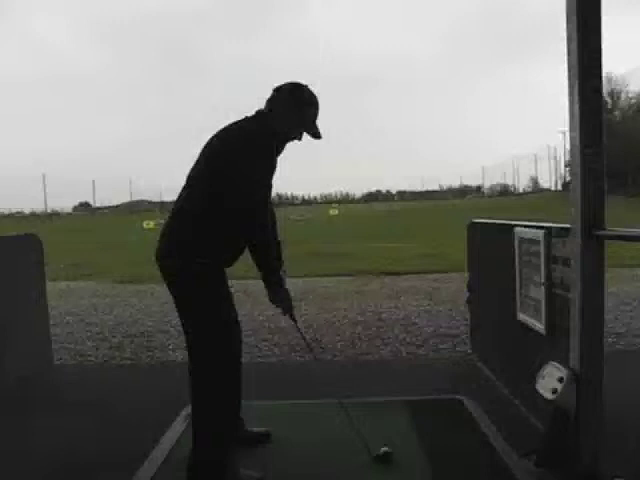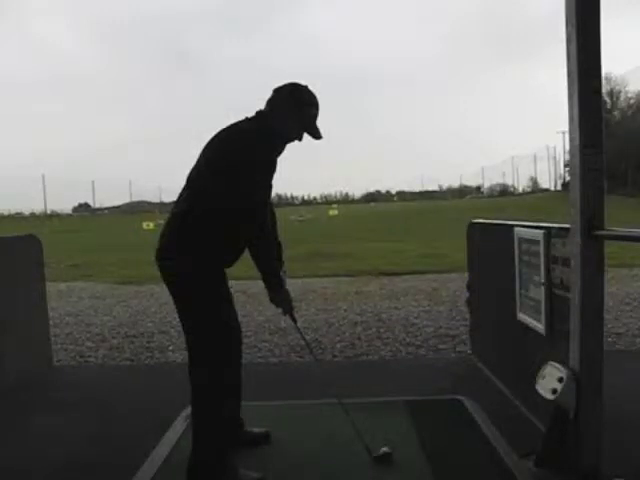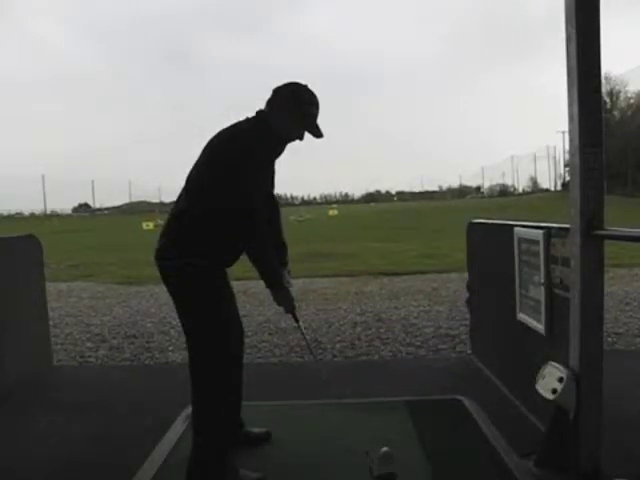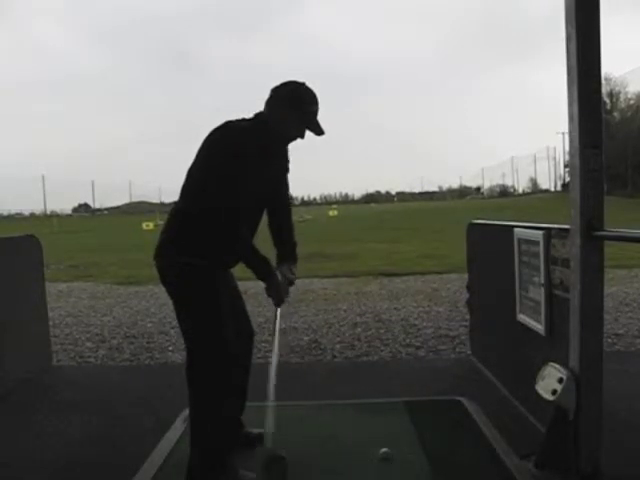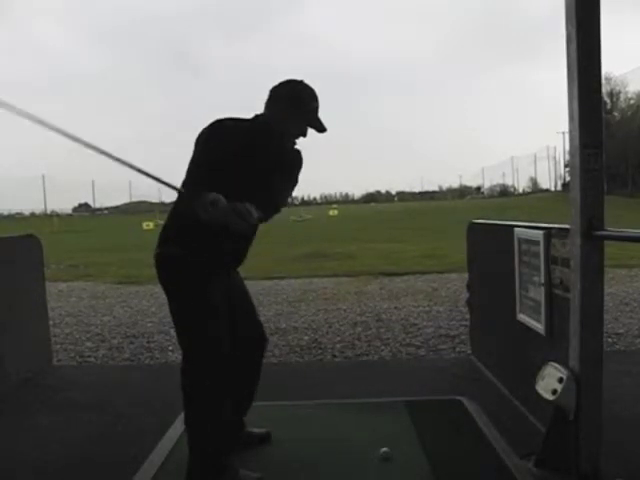
dt=1s
person 1, frame 1
left shoulder: (249, 142)
right shoulder: (248, 145)
left elbow: (257, 215)
right elbow: (255, 220)
left wrist: (276, 274)
right wrist: (275, 282)
left hip: (195, 257)
right hip: (192, 260)
left knee: (225, 344)
right knee: (214, 354)
left ankle: (229, 427)
person 1, frame 2
left shoulder: (251, 142)
right shoulder: (249, 146)
left elbow: (258, 216)
right elbow: (254, 222)
left wrist: (277, 272)
right wrist: (275, 283)
left hip: (196, 256)
right hip: (191, 260)
left knee: (225, 344)
right knee: (213, 355)
left ankle: (228, 428)
person 1, frame 3
left shoulder: (257, 145)
right shoulder: (243, 146)
left elbow: (266, 208)
right elbow: (248, 223)
left wrist: (281, 264)
right wrist: (275, 282)
left hip: (202, 258)
right hip: (189, 260)
left knee: (229, 343)
right knee: (214, 355)
left ankle: (228, 428)
person 1, frame 4
left shoulder: (274, 152)
right shoulder: (230, 140)
left elbow: (279, 207)
right elbow: (223, 218)
left wrist: (286, 260)
right wrist: (265, 271)
left hip: (212, 260)
right hip: (187, 259)
left knee: (239, 340)
right knee: (213, 355)
left ankle: (230, 430)
person 1, frame 5
left shoulder: (288, 157)
right shoulder: (223, 134)
left elbow: (274, 197)
right elbow: (191, 190)
left wrist: (250, 210)
right wrist: (207, 202)
left hip: (220, 263)
right hip: (185, 258)
left knee: (249, 342)
right knee: (208, 357)
left ankle: (229, 429)
